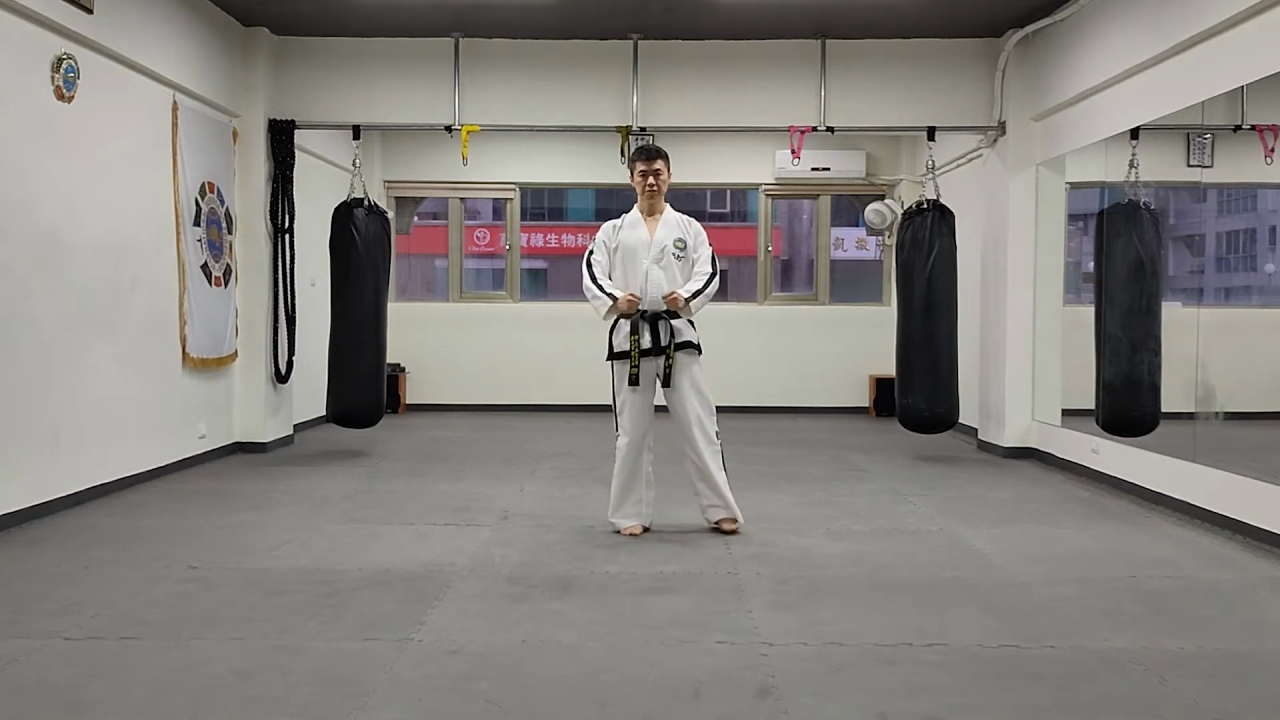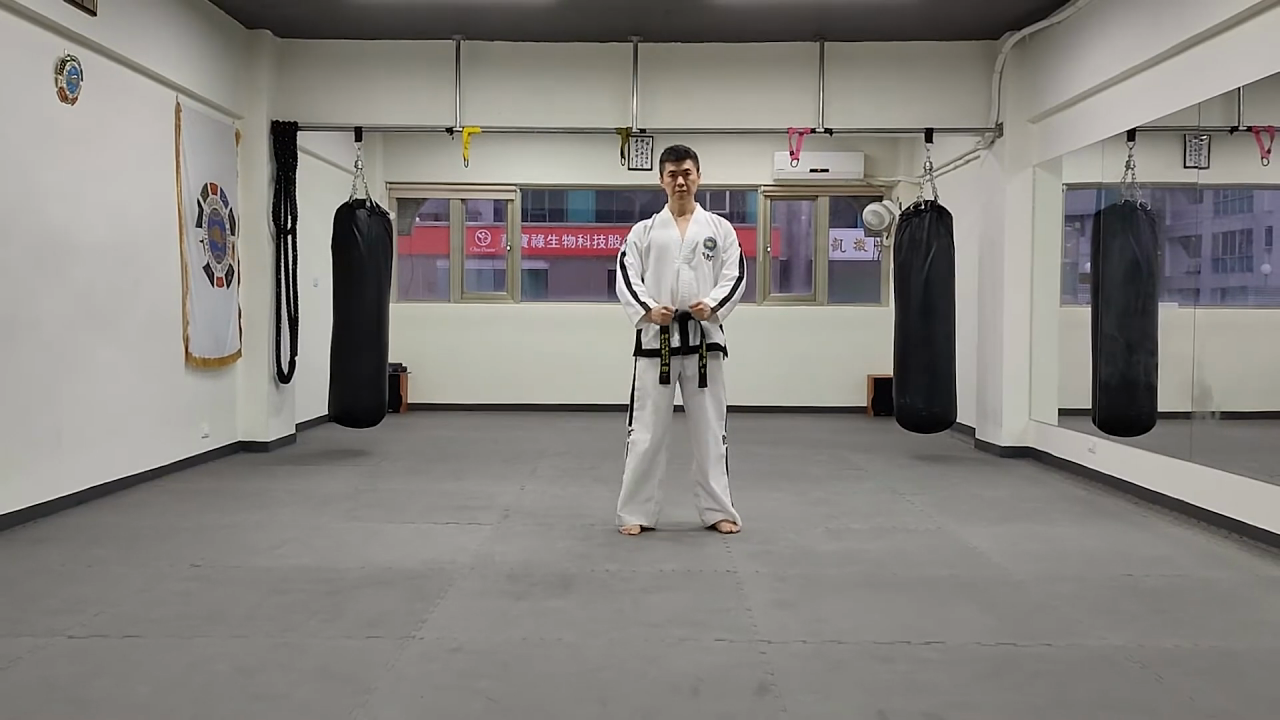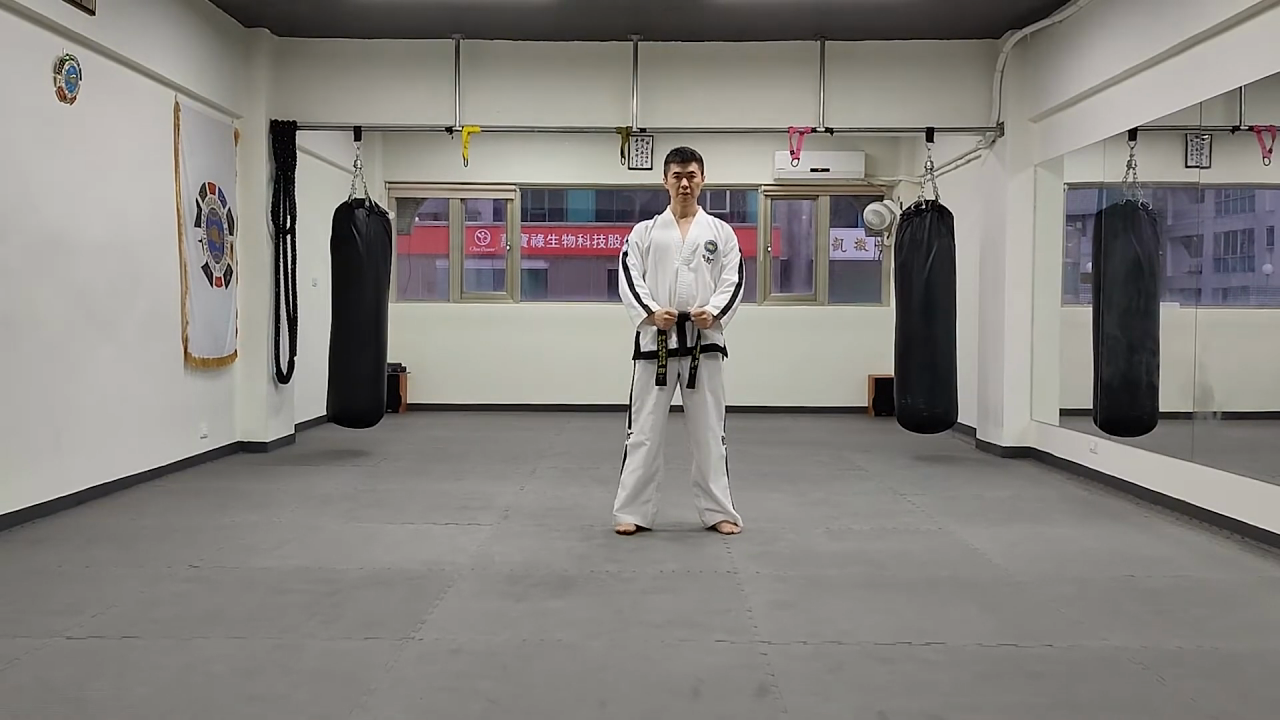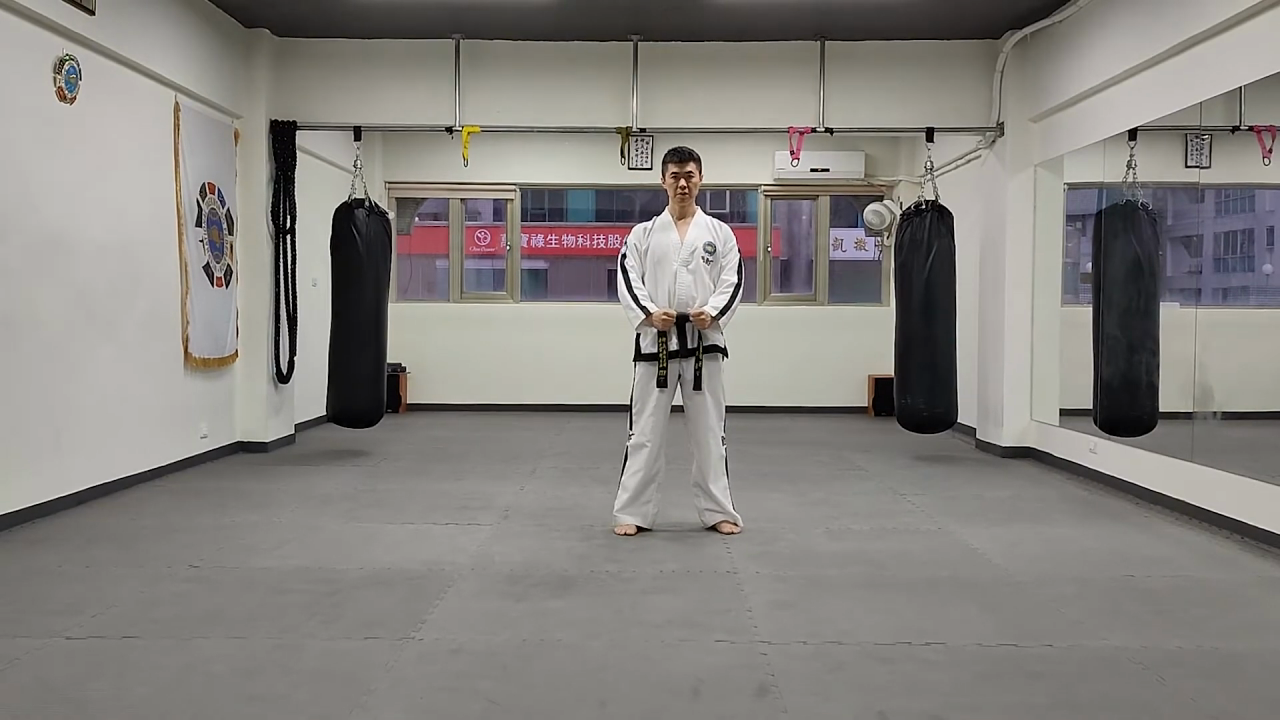
dt=0.5s
person 1, frame 1
left shoulder: (689, 228)
right shoulder: (613, 231)
left elbow: (709, 274)
right elbow: (592, 276)
left wrist: (686, 299)
right wrist: (615, 300)
left hip: (677, 335)
right hip: (631, 337)
left knee: (699, 424)
right knee: (632, 431)
left ankle: (720, 508)
right ankle: (631, 514)
person 1, frame 2
left shoulder: (719, 228)
right shoulder: (643, 231)
left elbow: (734, 276)
right elbow: (626, 279)
left wrist: (712, 305)
right wrist: (648, 309)
left hip: (704, 336)
right hip: (656, 337)
left knee: (709, 430)
right knee: (646, 430)
left ankle: (717, 510)
right ankle: (636, 512)
person 1, frame 3
left shoulder: (720, 232)
right shoulder: (645, 232)
left elbow: (733, 281)
right elbow: (629, 280)
left wrist: (714, 313)
right wrist: (652, 313)
left hip: (704, 339)
right hip: (655, 339)
left knee: (709, 430)
right knee: (645, 430)
left ankle: (718, 511)
right ankle: (633, 512)
person 1, frame 4
left shoulder: (718, 232)
right shoulder: (643, 234)
left elbow: (732, 282)
right elbow: (628, 282)
left wrist: (712, 313)
right wrist: (649, 314)
left hip: (703, 340)
right hip: (656, 340)
left knee: (709, 431)
right knee: (645, 431)
left ankle: (718, 511)
right ankle: (633, 512)
